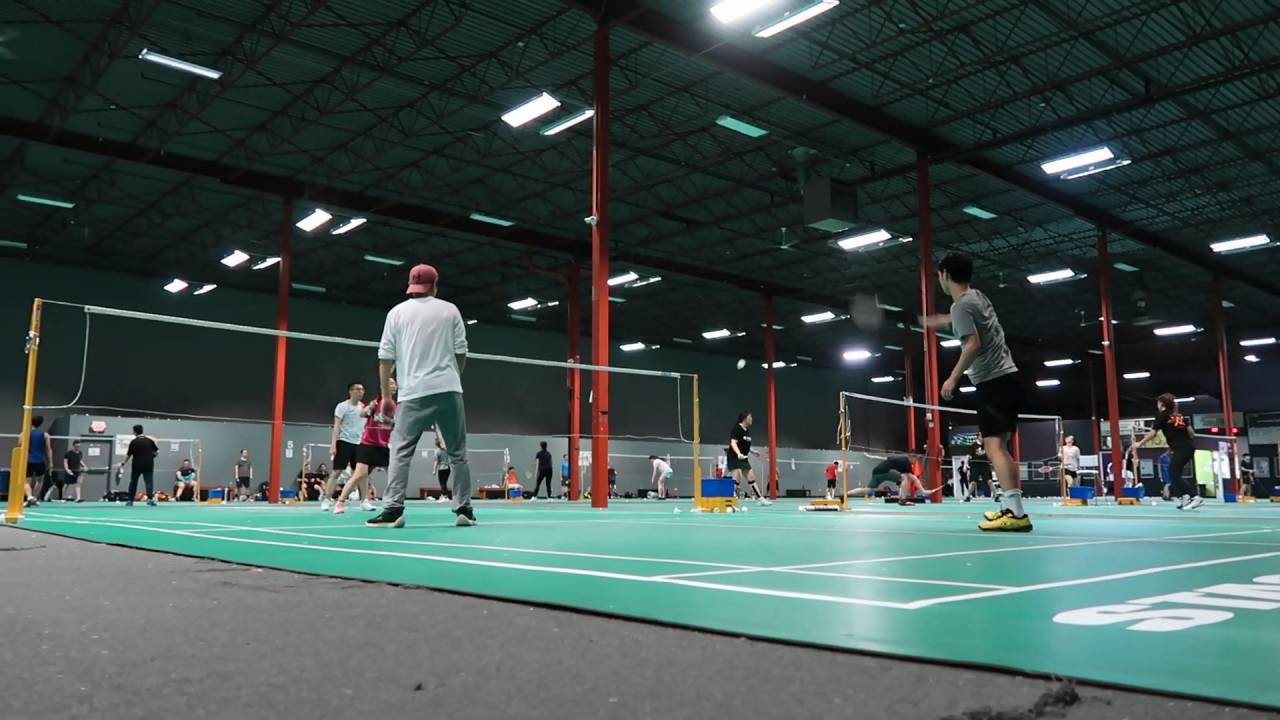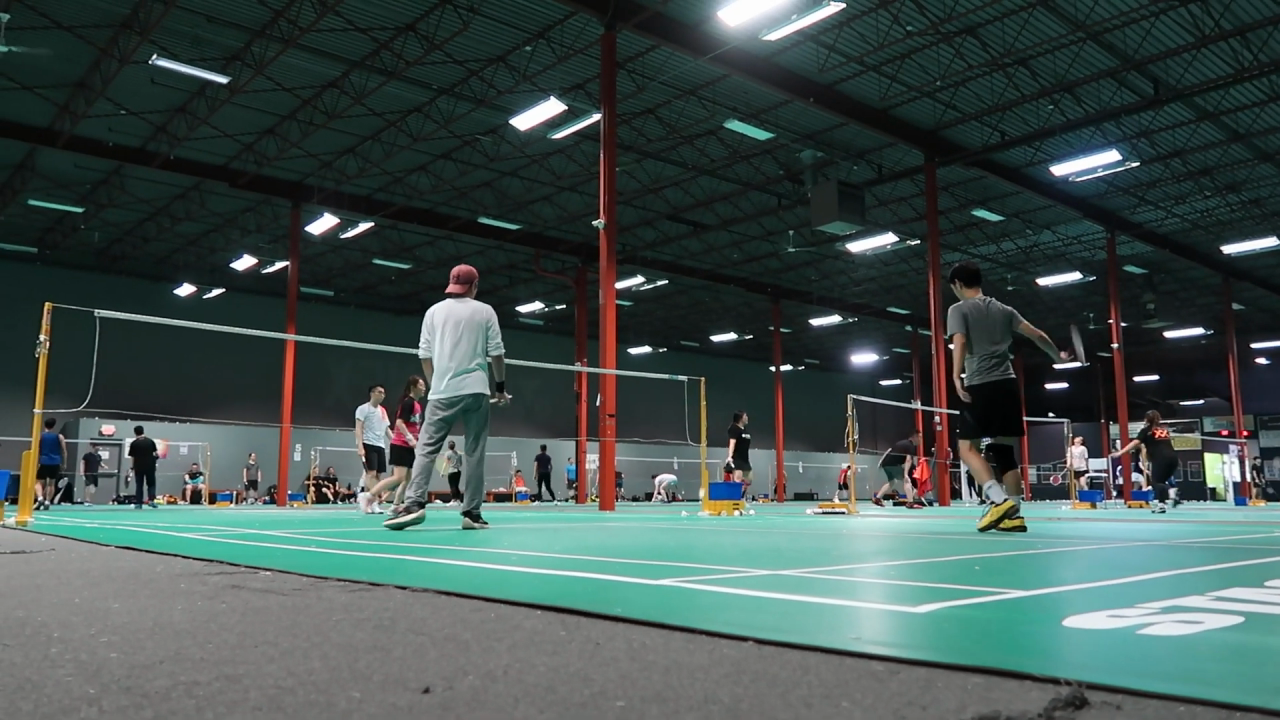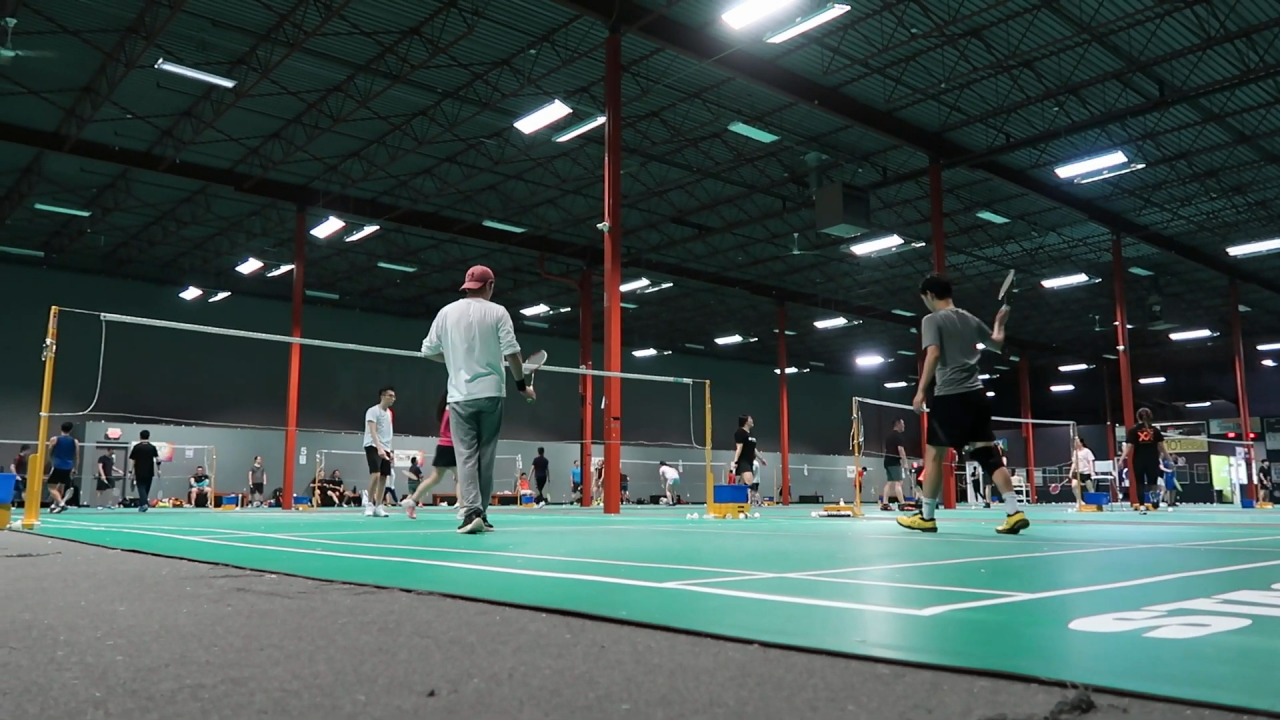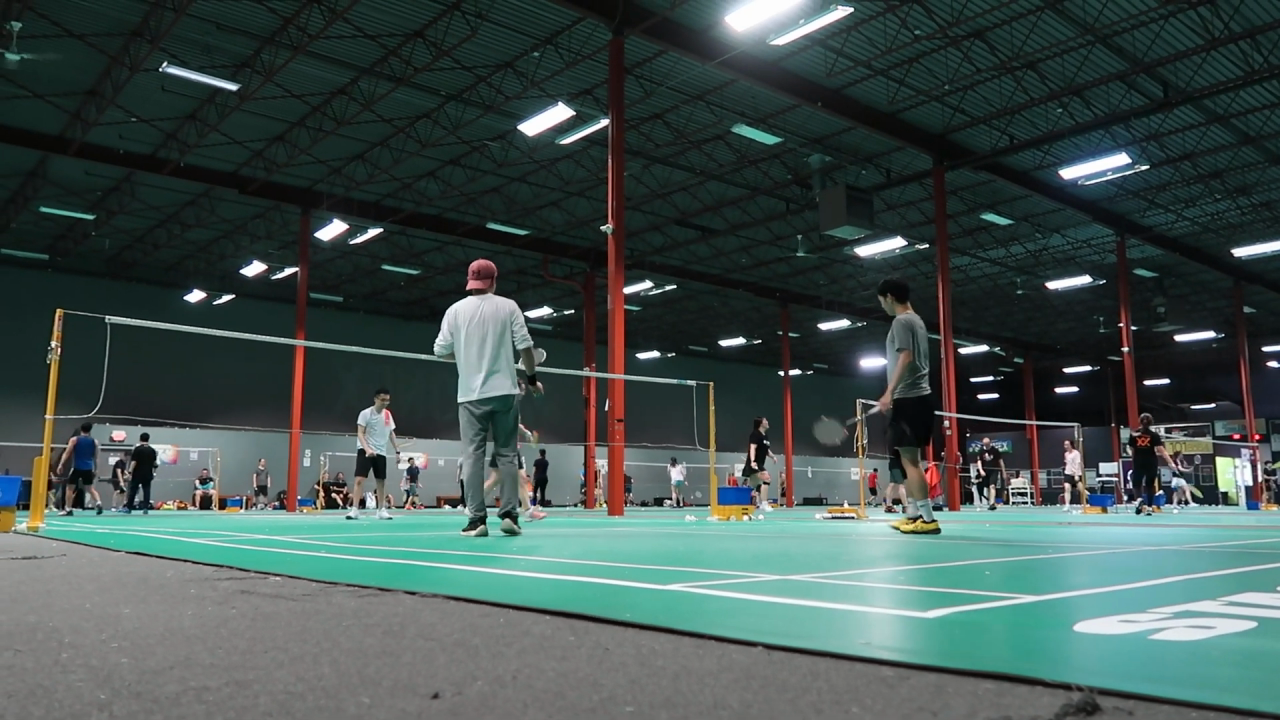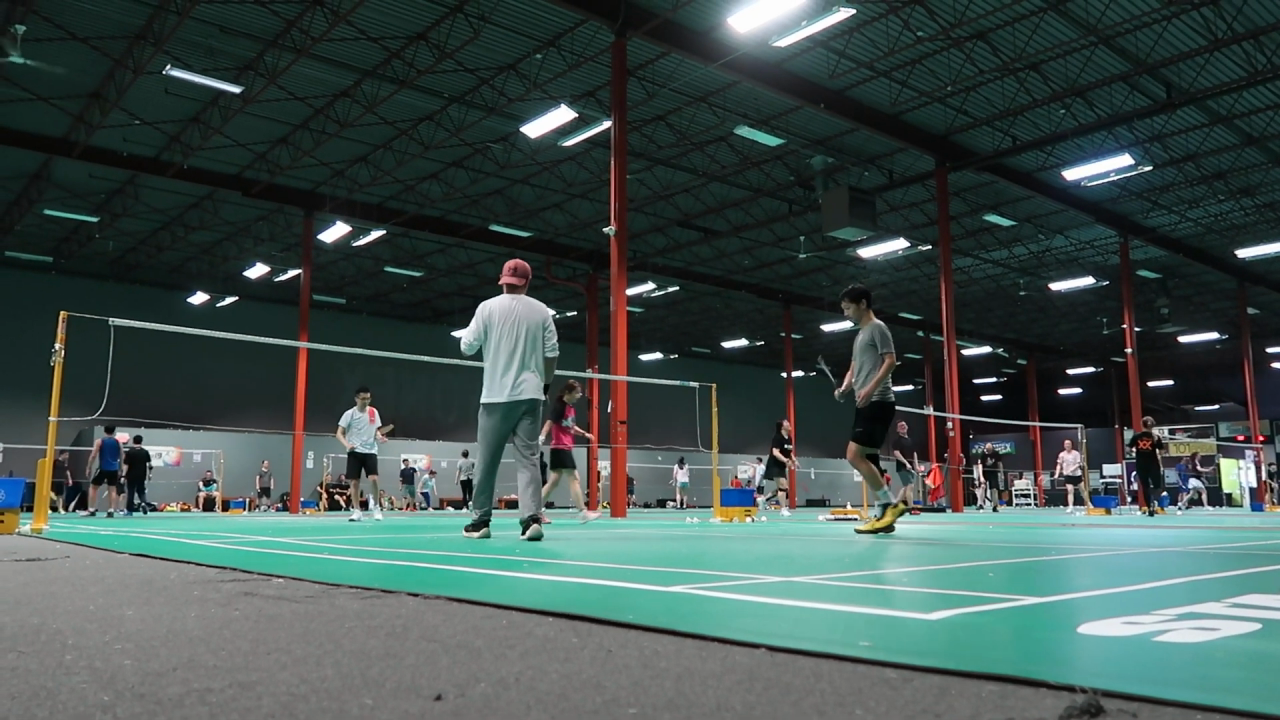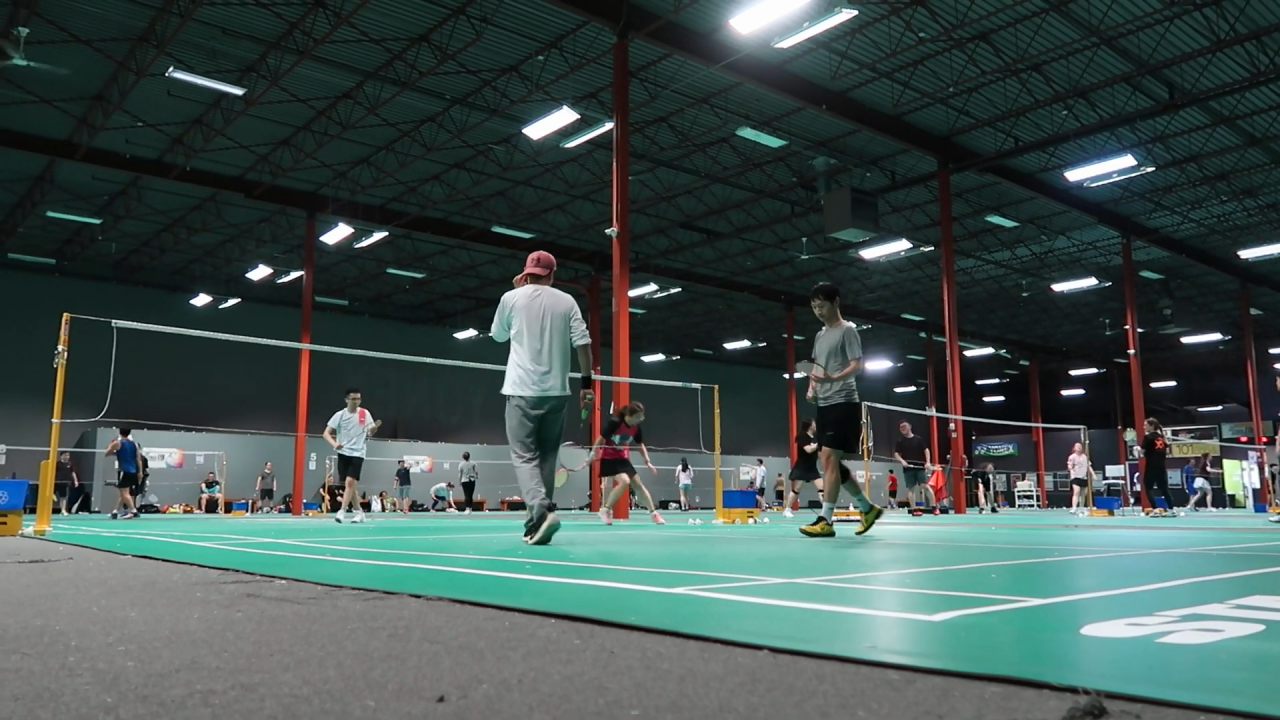
dt=0.4s
person 1, frame 1
left shoulder: (397, 312)
right shoulder: (450, 310)
left elbow: (386, 356)
right elbow: (461, 352)
left wrist: (386, 395)
left hip: (414, 393)
right hip: (448, 390)
left knee: (401, 452)
right knee: (457, 452)
left ankle: (393, 510)
right ankle: (463, 509)
person 1, frame 2
left shoulder: (434, 311)
right shoulder: (485, 311)
left elbow: (425, 355)
right elbow: (497, 353)
right wrist: (500, 387)
left hip: (442, 392)
right hip: (476, 391)
left knee: (427, 448)
right knee: (475, 453)
left ankle: (414, 504)
right ankle: (472, 512)
person 1, frame 3
left shoulder: (446, 312)
right shoulder: (497, 312)
left elbow: (428, 350)
right elbow: (511, 351)
right wrist: (522, 384)
left hip: (460, 394)
right hip: (491, 393)
left knee: (466, 455)
right knee: (486, 455)
left ankle: (471, 512)
right ankle: (478, 513)
person 1, frame 4
left shoulder: (455, 310)
right shoulder: (508, 306)
left elbow: (440, 350)
right elbow: (524, 345)
right wrist: (532, 378)
left hip: (471, 394)
right hip: (505, 392)
left knee: (474, 456)
right knee: (507, 454)
left ankle: (477, 519)
right ankle: (509, 513)
person 1, frame 5
left shoulder: (488, 307)
right shoulder: (541, 310)
left elbow: (467, 347)
right elbow: (551, 354)
right wrist: (545, 387)
left hip: (496, 396)
right hip: (530, 395)
left knee: (487, 460)
right knee: (528, 458)
left ankle: (481, 521)
right ankle: (532, 519)
person 1, frame 6
left shoulder: (511, 298)
right shoulder: (567, 301)
left elbow: (498, 335)
right elbow: (582, 343)
right wrist: (587, 382)
left hip: (523, 390)
right hip: (556, 391)
left knee: (524, 456)
right knee: (546, 458)
left ankle: (542, 511)
right ankle: (539, 522)
person 2, frame 1
left shoulder: (961, 306)
right shoulder: (975, 295)
left elbow: (973, 344)
left wrist: (953, 377)
right wrist: (942, 321)
left hip: (995, 382)
right hip: (1008, 380)
left knee: (995, 447)
right knee: (1000, 448)
left ankle: (1015, 514)
right ankle: (1013, 509)
person 2, frame 2
left shoulder: (958, 309)
right shoulder: (1002, 309)
left elbow: (959, 343)
right elbow: (1036, 334)
left wrist: (956, 377)
right wrist: (1057, 355)
left hip: (980, 388)
right hip: (1007, 385)
left knee: (967, 448)
right knee: (1003, 451)
left ankle: (999, 501)
right ankle: (1013, 515)
person 2, frame 3
left shoulder: (932, 319)
right shoulder: (970, 319)
left elbow: (933, 355)
right elbow: (997, 342)
left wrist: (921, 391)
right wrist: (999, 322)
left hip: (949, 396)
right hip: (976, 395)
left knee: (934, 456)
right knee: (988, 454)
left ankle: (926, 516)
right ankle: (1014, 512)
person 2, frame 4
left shoulder: (901, 322)
right shoulder: (917, 321)
left elbow: (905, 359)
left wrist: (889, 393)
right wrist: (894, 393)
left hip: (908, 399)
right hip: (922, 397)
left knee: (909, 459)
right knee: (910, 457)
left ankle: (928, 519)
right ankle: (914, 514)
person 2, frame 5
left shoulder: (877, 328)
right shoulder: (861, 333)
left elbow: (890, 361)
right elbow: (854, 368)
left wrist: (871, 388)
right wrist: (844, 388)
left hip: (878, 402)
right hip: (867, 405)
left knee: (855, 455)
right knee: (868, 459)
left ankle: (891, 503)
right ankle: (883, 516)
person 2, frame 6
left shoulder: (847, 330)
right shoulder: (820, 335)
left elbow: (856, 365)
left wrist: (832, 379)
right wrist: (811, 388)
left hip: (844, 404)
right hip: (825, 406)
left knee: (828, 459)
right knee: (831, 463)
left ankle: (825, 520)
right ankle: (868, 508)
